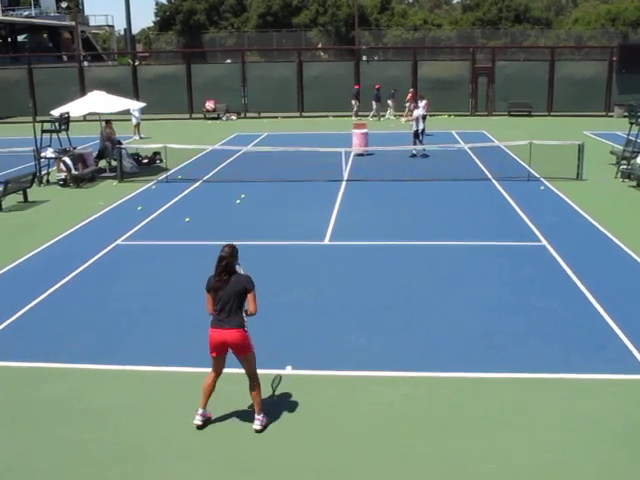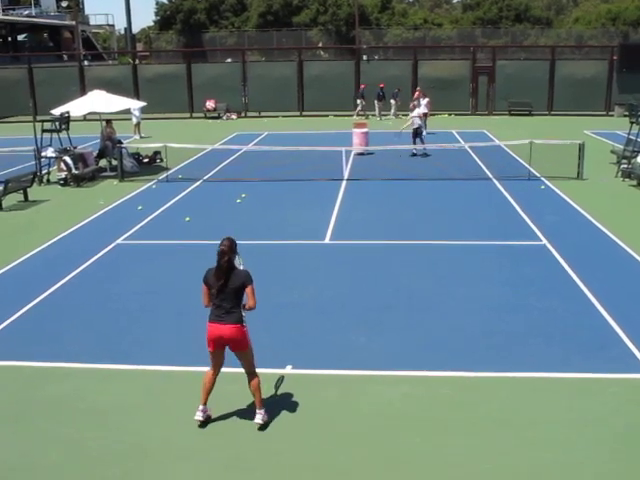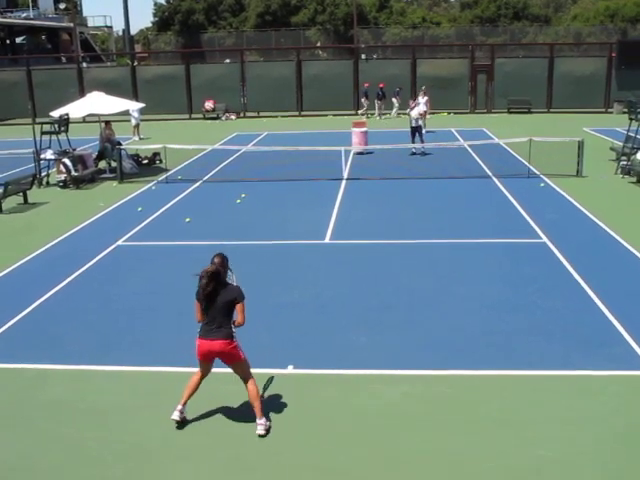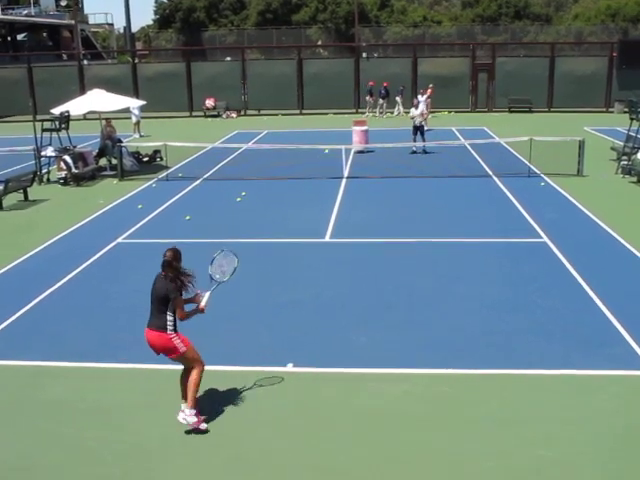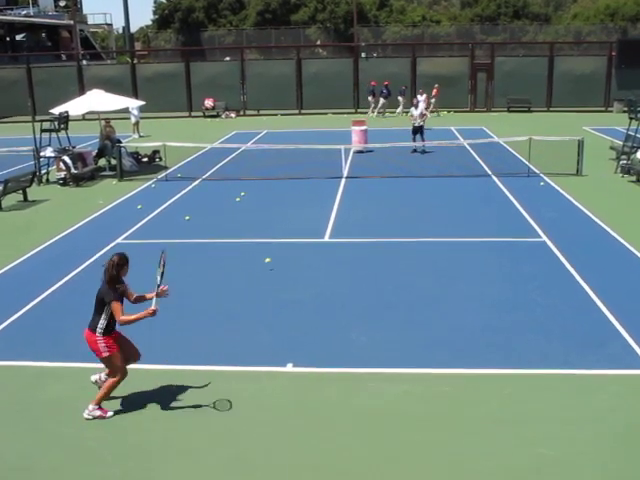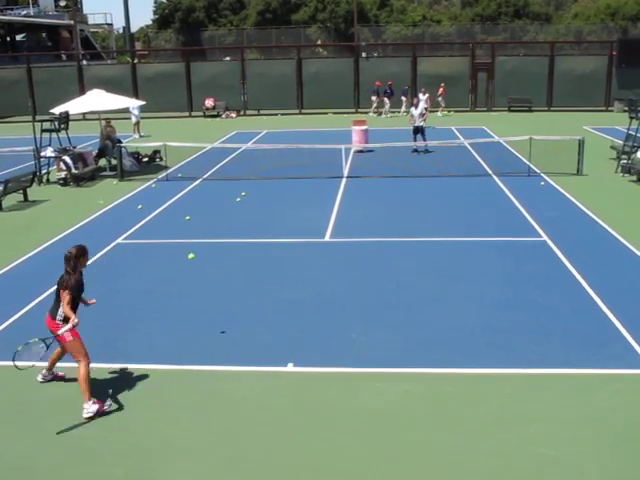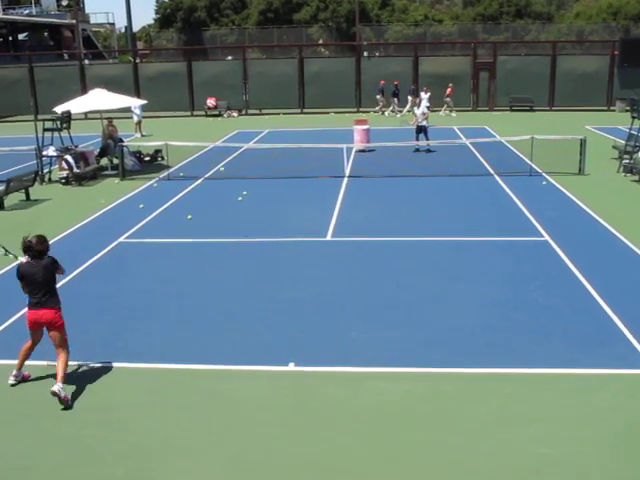
dt=0.3s
person 1, frame 1
left shoulder: (212, 281)
right shoulder: (245, 280)
left elbow: (211, 310)
right elbow: (253, 310)
left hip: (215, 333)
right hip: (237, 333)
left knee: (215, 372)
right knee: (252, 373)
left ankle: (200, 414)
right ankle: (258, 418)
person 1, frame 2
left shoulder: (209, 274)
right shoulder: (243, 275)
left elbow: (206, 303)
right elbow: (251, 305)
left hip: (214, 327)
right hip: (235, 328)
left knee: (214, 369)
right knee: (250, 370)
left ankle: (202, 410)
right ankle: (260, 413)
person 1, frame 3
left shoulder: (201, 289)
right shoulder: (234, 291)
left elbow: (200, 319)
right elbow: (240, 321)
left hip: (203, 342)
right hip: (225, 343)
left knee: (202, 373)
right knee: (248, 379)
left ankle: (179, 410)
right ankle: (261, 422)
person 1, frame 4
left shoulder: (161, 278)
right shoulder: (174, 285)
right elbow: (181, 316)
left wrist: (191, 299)
right wrist: (197, 310)
left hip: (152, 334)
right hip: (165, 336)
left knee: (189, 365)
right knee: (198, 366)
left ankle: (187, 409)
right ankle: (189, 412)
person 1, frame 5
left shoulder: (118, 283)
right shoulder: (110, 290)
left elbow: (133, 299)
right elbow: (121, 319)
left wrist: (154, 294)
right wrist: (145, 314)
left hip: (107, 333)
right hip: (98, 336)
left knee: (134, 356)
right knee: (120, 373)
left ankle: (103, 377)
right ankle: (93, 408)
person 1, frame 6
left shoulder: (76, 274)
right shoulder: (69, 279)
right elbow: (65, 306)
left wrist: (85, 301)
right wrist: (72, 318)
left hip: (61, 322)
right hip: (60, 324)
left knee: (66, 346)
right knee: (83, 360)
left ankle: (47, 373)
right ankle: (89, 405)
person 1, frame 7
left shoulder: (21, 268)
right shoulder: (49, 260)
left elbow: (26, 290)
right elbow: (62, 272)
left hip: (33, 313)
right hip: (52, 312)
left knee: (33, 341)
right knee: (62, 351)
left ankle: (16, 374)
right ankle: (59, 385)
